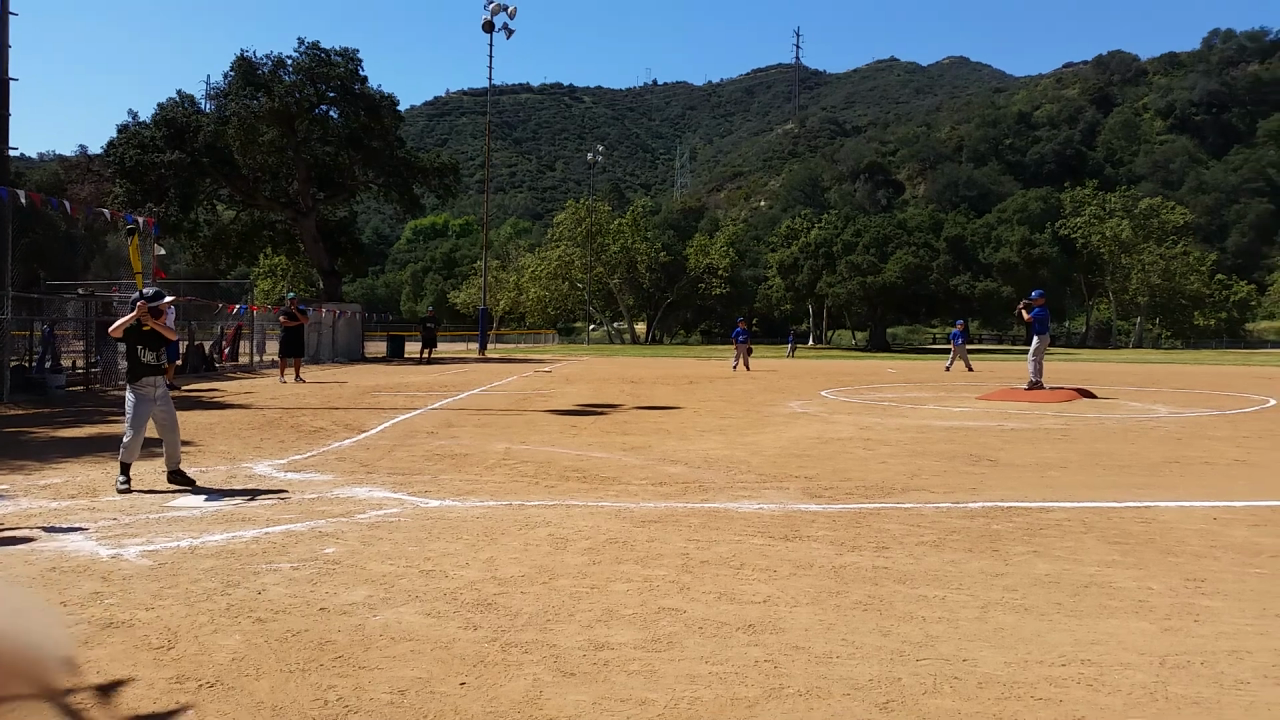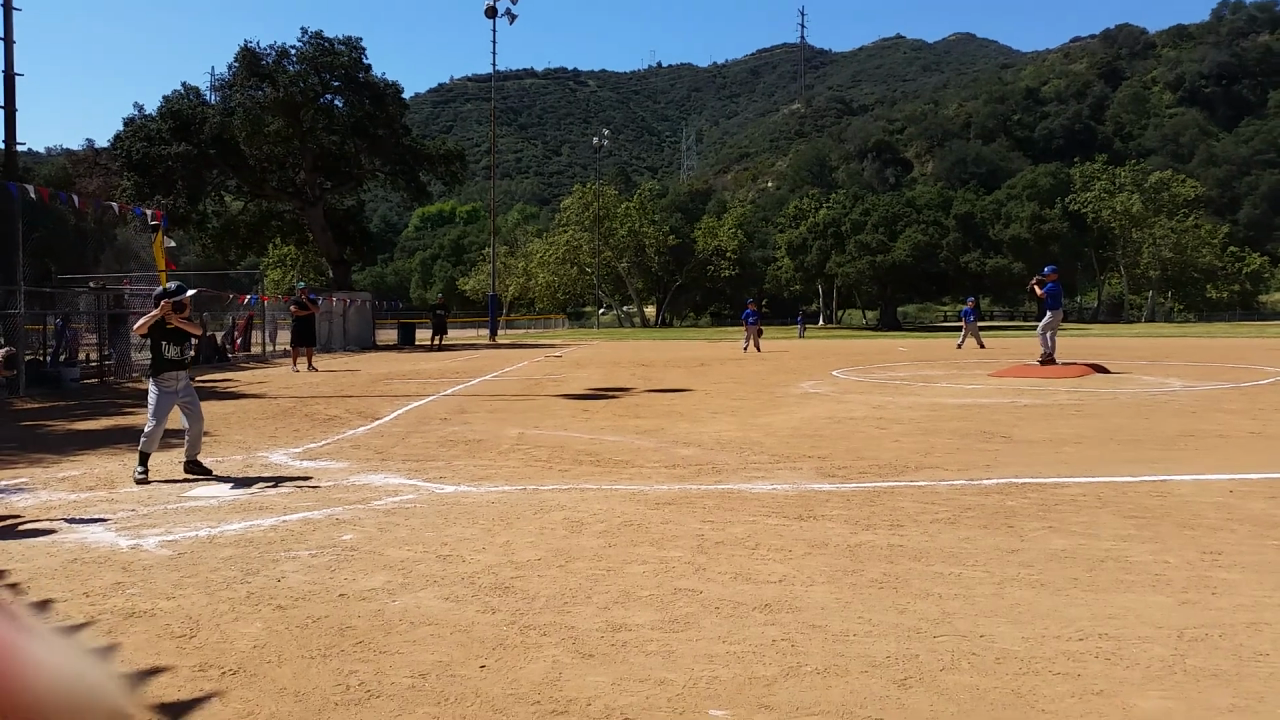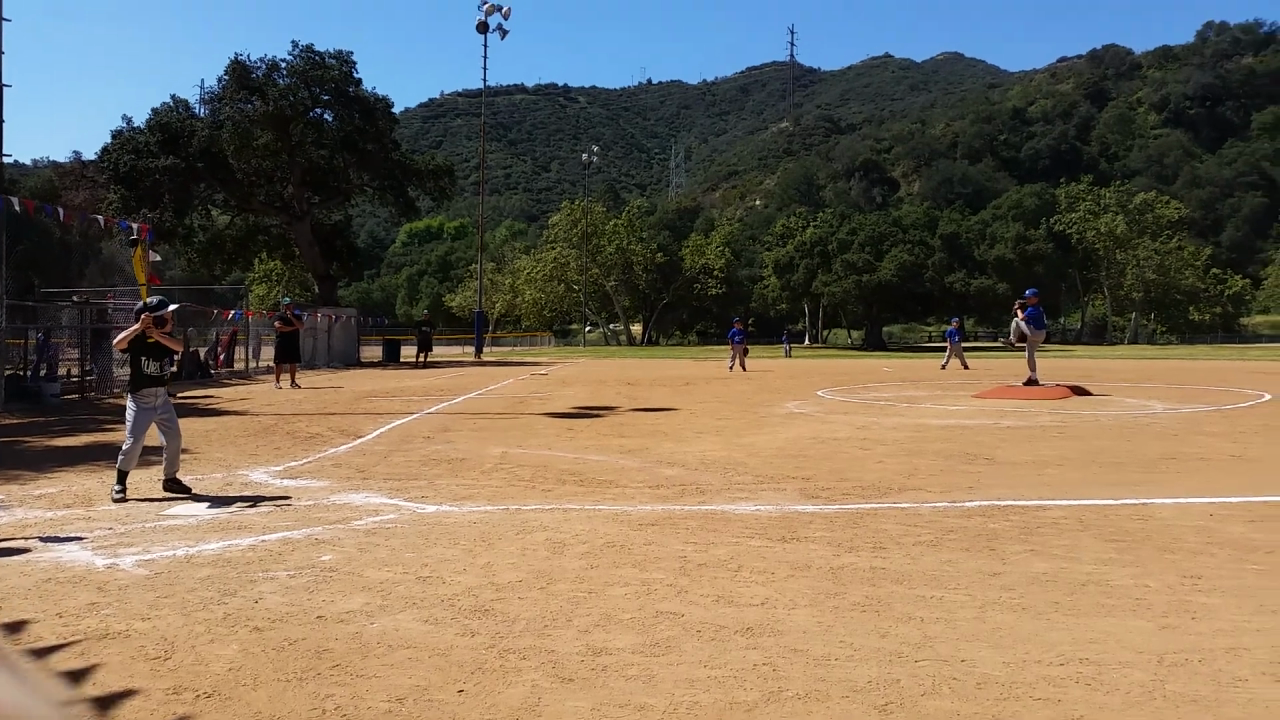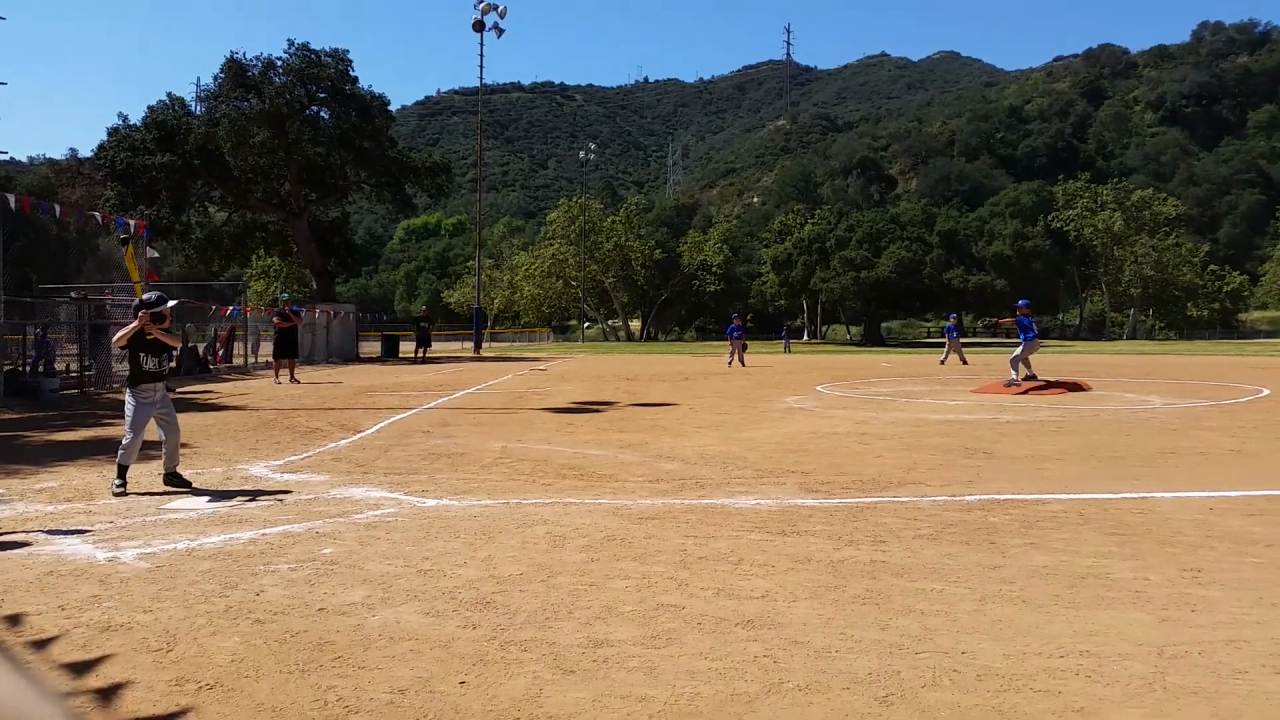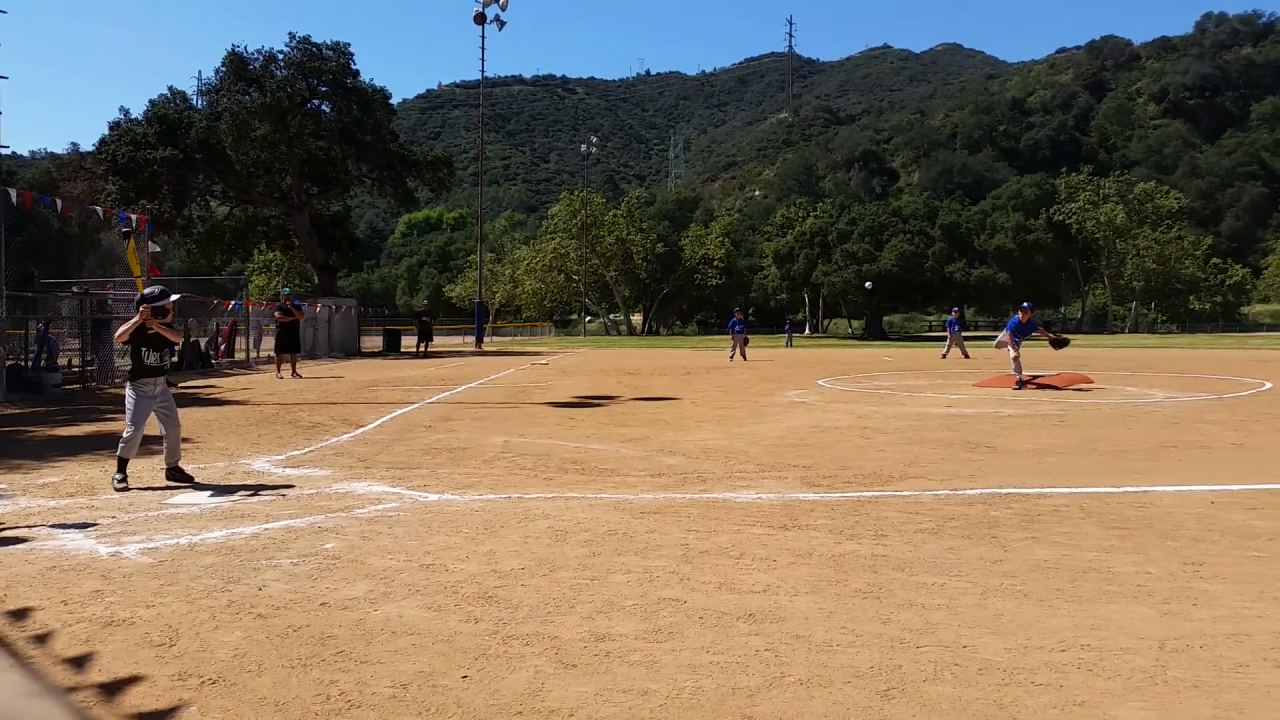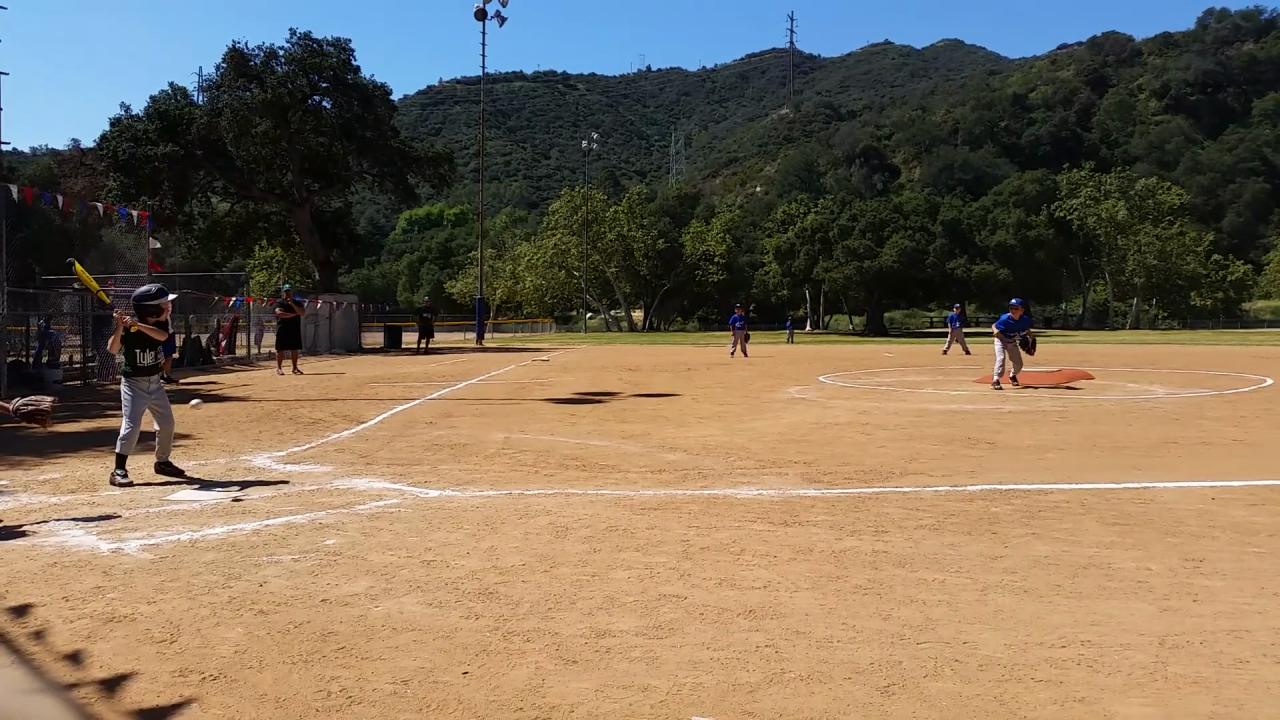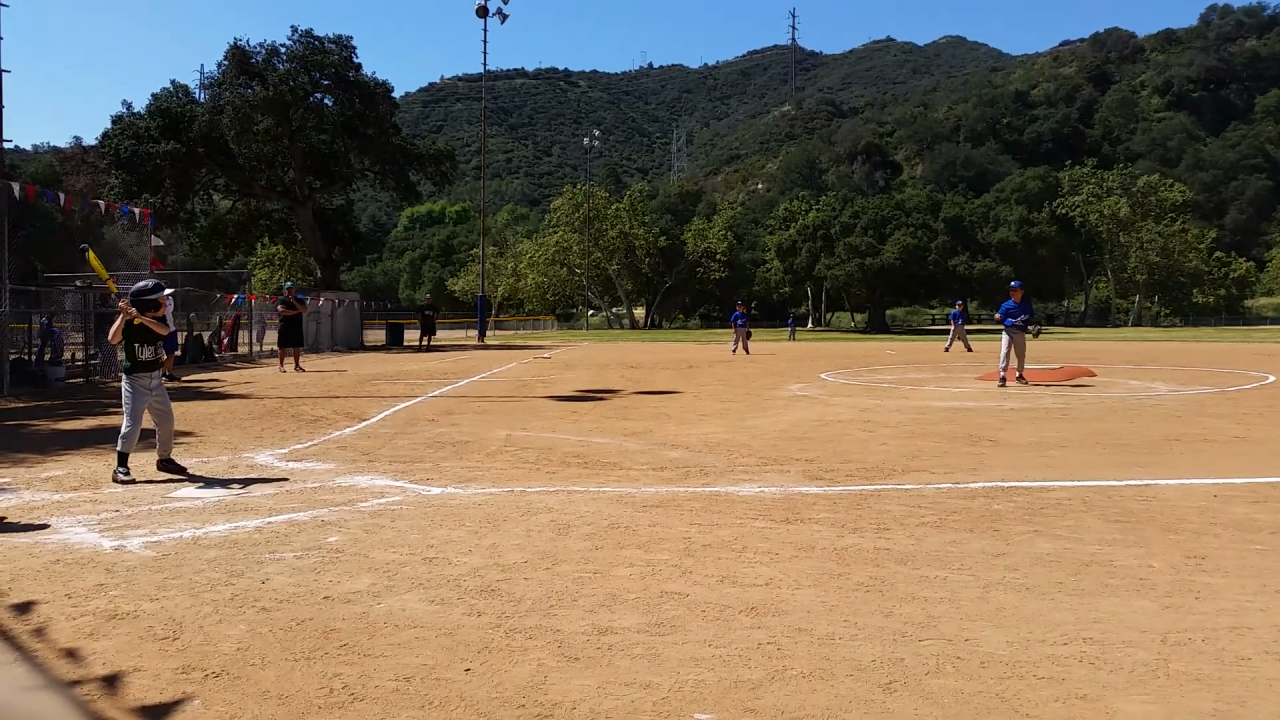
dt=0.4s
person 1, frame 1
left shoulder: (159, 329)
right shoulder: (133, 330)
left elbow: (174, 335)
right elbow: (112, 331)
left wrist: (153, 323)
right wrist: (135, 314)
left hip: (160, 388)
right hip: (138, 389)
left knee: (171, 432)
right knee: (135, 432)
left ankle: (174, 471)
right ankle: (123, 475)
person 1, frame 2
left shoulder: (184, 323)
right shoulder: (157, 324)
left elbow: (198, 330)
right elbow: (137, 329)
left wrist: (177, 321)
right wrist: (158, 312)
left hip: (183, 380)
right hip: (161, 382)
left knee: (196, 421)
right knee: (156, 423)
left ankle: (191, 461)
right ankle: (141, 466)
person 1, frame 3
left shoulder: (166, 338)
right shoulder: (137, 339)
left elbow: (179, 346)
right elbow: (117, 343)
left wrist: (157, 335)
right wrist: (139, 325)
left hip: (162, 397)
right hip: (139, 398)
left knee: (174, 438)
right knee: (134, 441)
left ankle: (170, 479)
right ankle: (119, 484)
person 1, frame 4
left shoulder: (164, 334)
right shoulder: (136, 335)
left elbow: (177, 342)
right elbow: (116, 341)
left wrist: (156, 332)
right wrist: (137, 324)
left hip: (160, 392)
right hip: (138, 393)
left knee: (172, 433)
right knee: (133, 435)
left ankle: (170, 473)
right ankle: (120, 478)
person 1, frame 5
left shoulder: (166, 328)
right shoulder: (138, 329)
left elbow: (178, 337)
right elbow: (118, 337)
left wrist: (157, 326)
right wrist: (138, 318)
left hip: (161, 386)
right hip: (139, 387)
left knee: (172, 427)
right knee: (134, 429)
left ankle: (172, 468)
right ankle: (120, 473)
person 1, frame 6
left shoulder: (159, 325)
right shoulder: (129, 330)
left elbow: (162, 336)
right elbow: (113, 349)
left wrist: (138, 326)
right wrist: (119, 326)
left hip: (155, 383)
right hip: (133, 384)
left knee: (166, 423)
right knee: (132, 425)
left ankle: (162, 462)
right ankle: (119, 470)
person 1, frame 7
left shoulder: (158, 320)
right shoulder: (129, 324)
left elbow: (165, 331)
right elbow: (113, 339)
left wrist: (142, 318)
right wrist: (123, 316)
left hip: (156, 379)
right hip: (134, 381)
left knee: (166, 420)
right knee: (132, 422)
left ankle: (164, 459)
right ankle: (121, 468)
